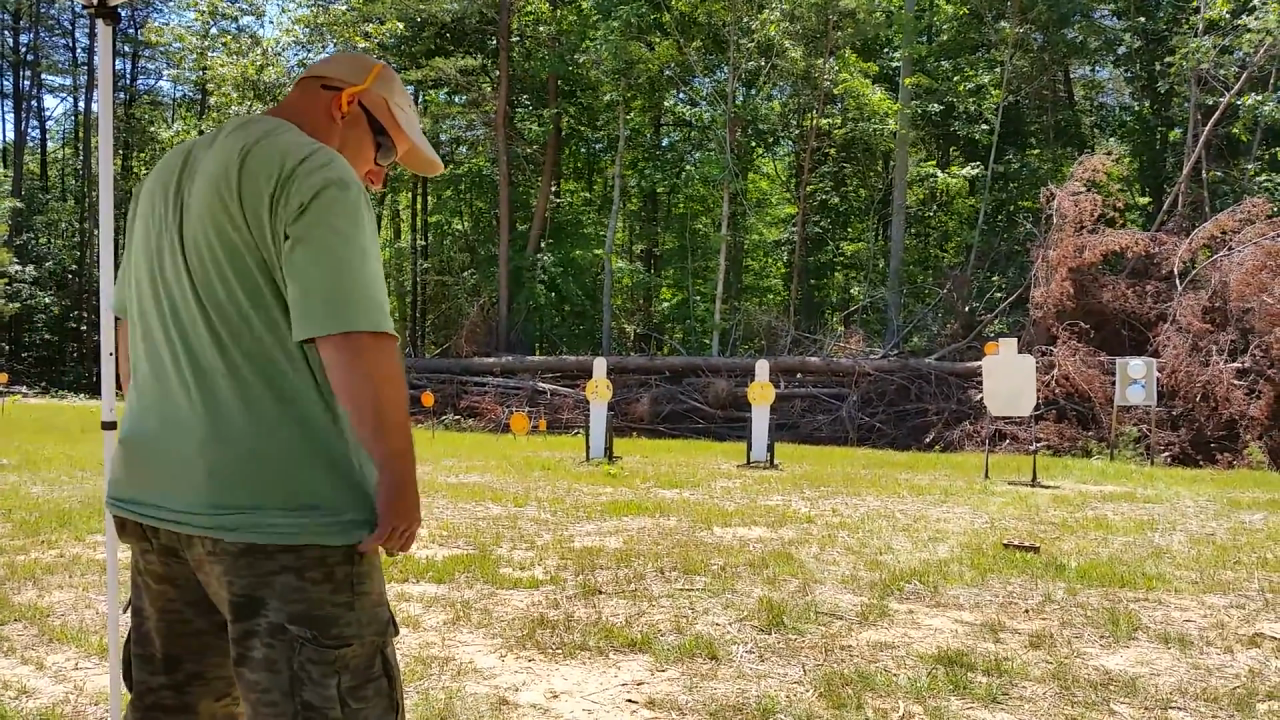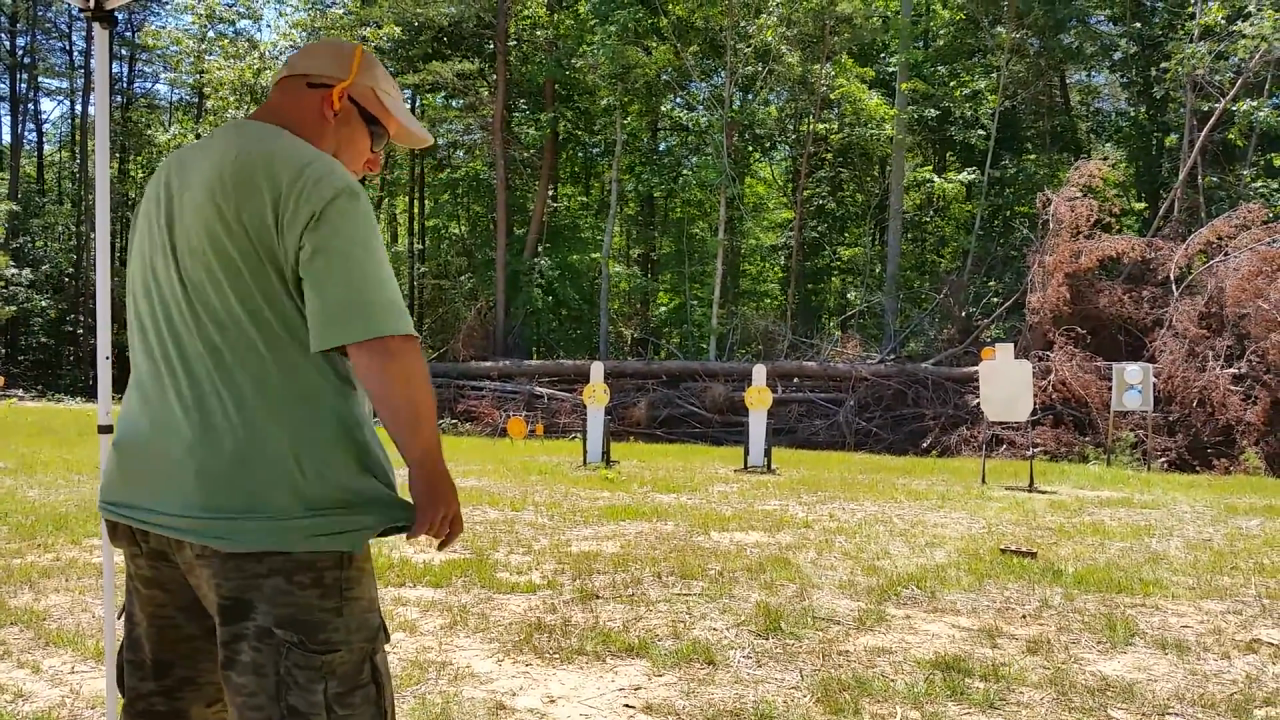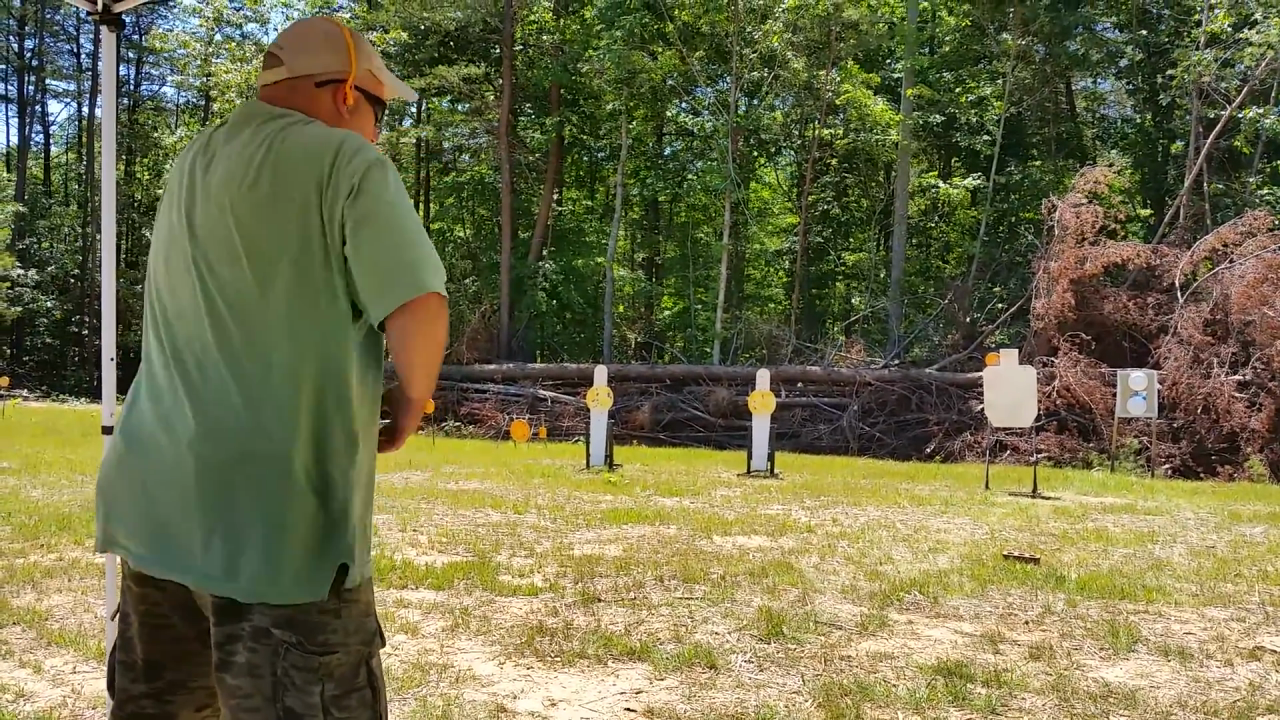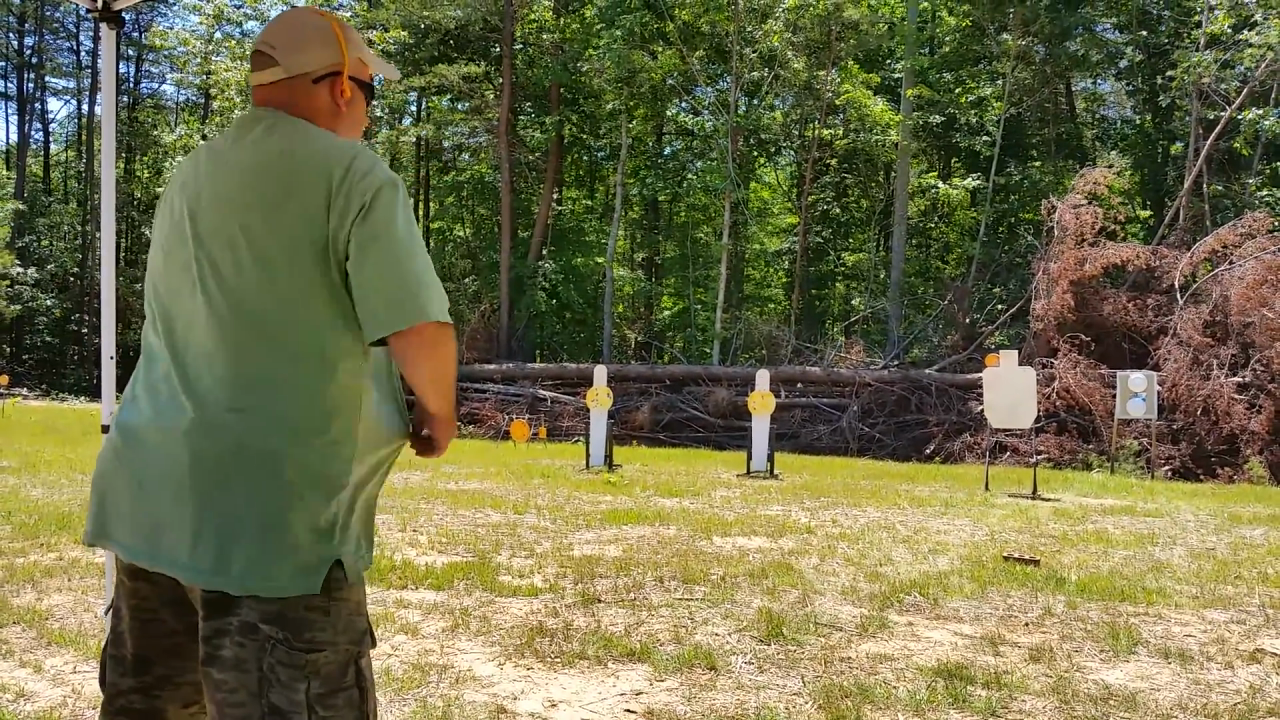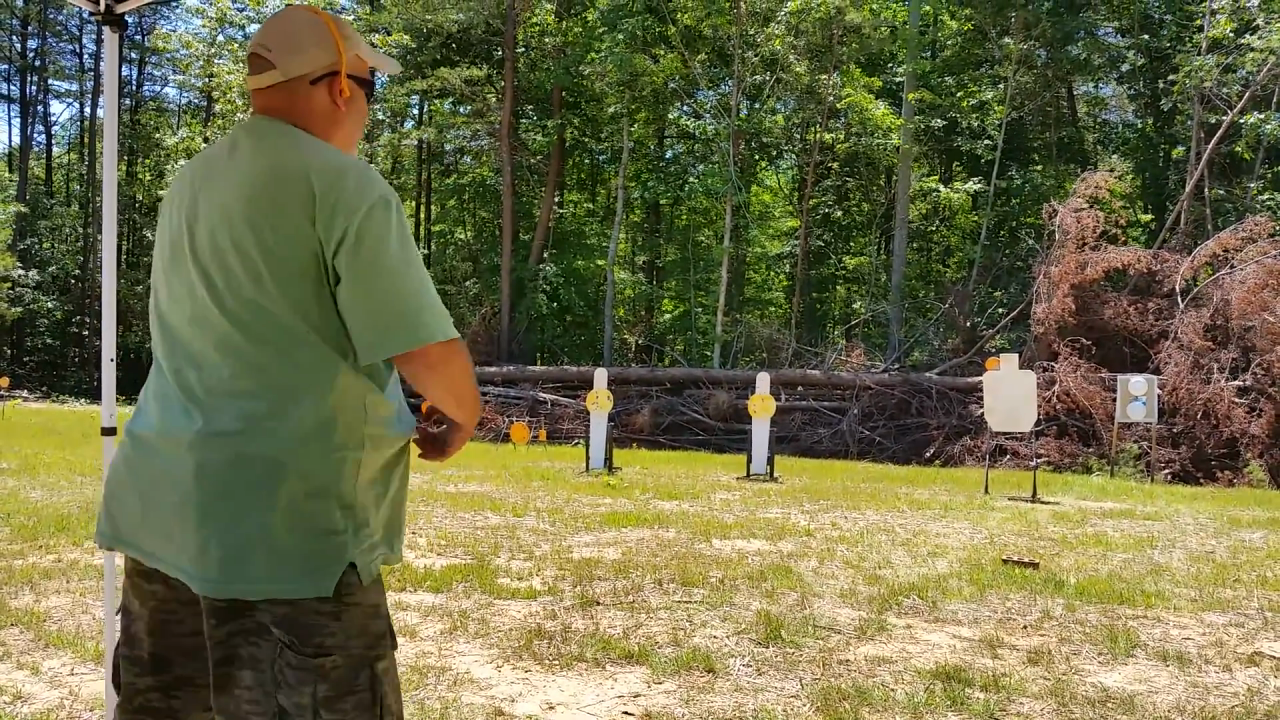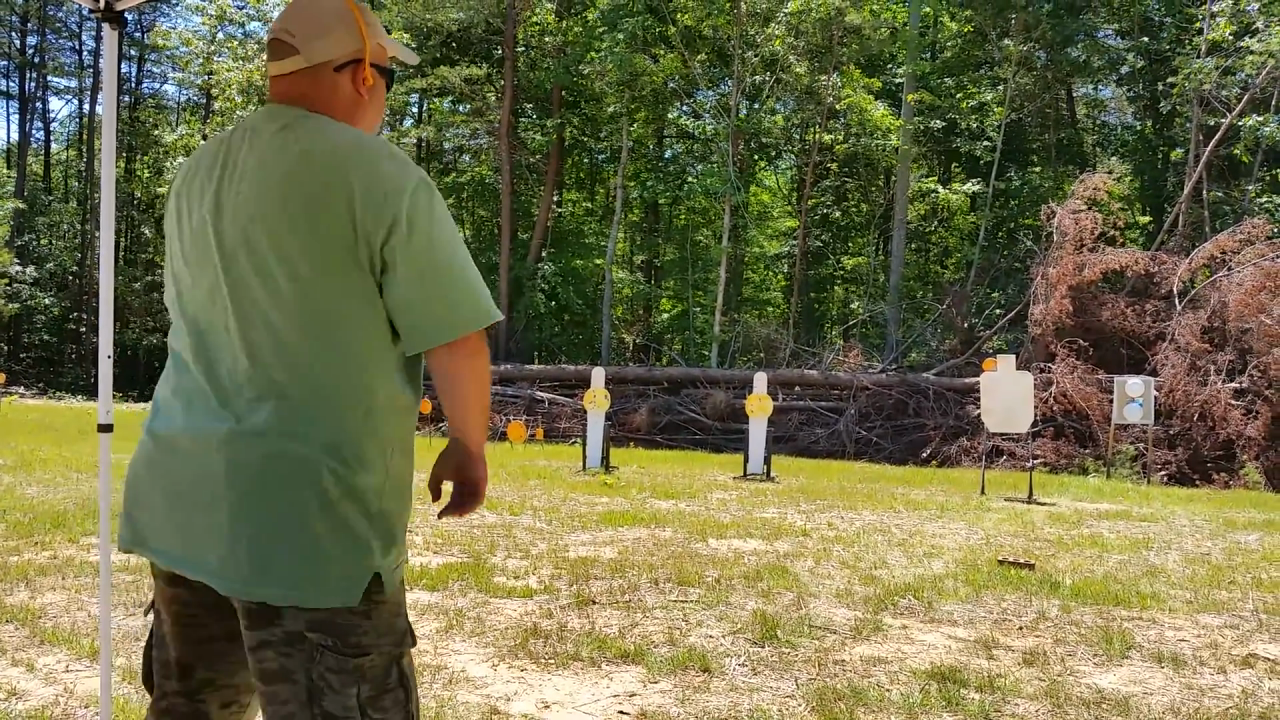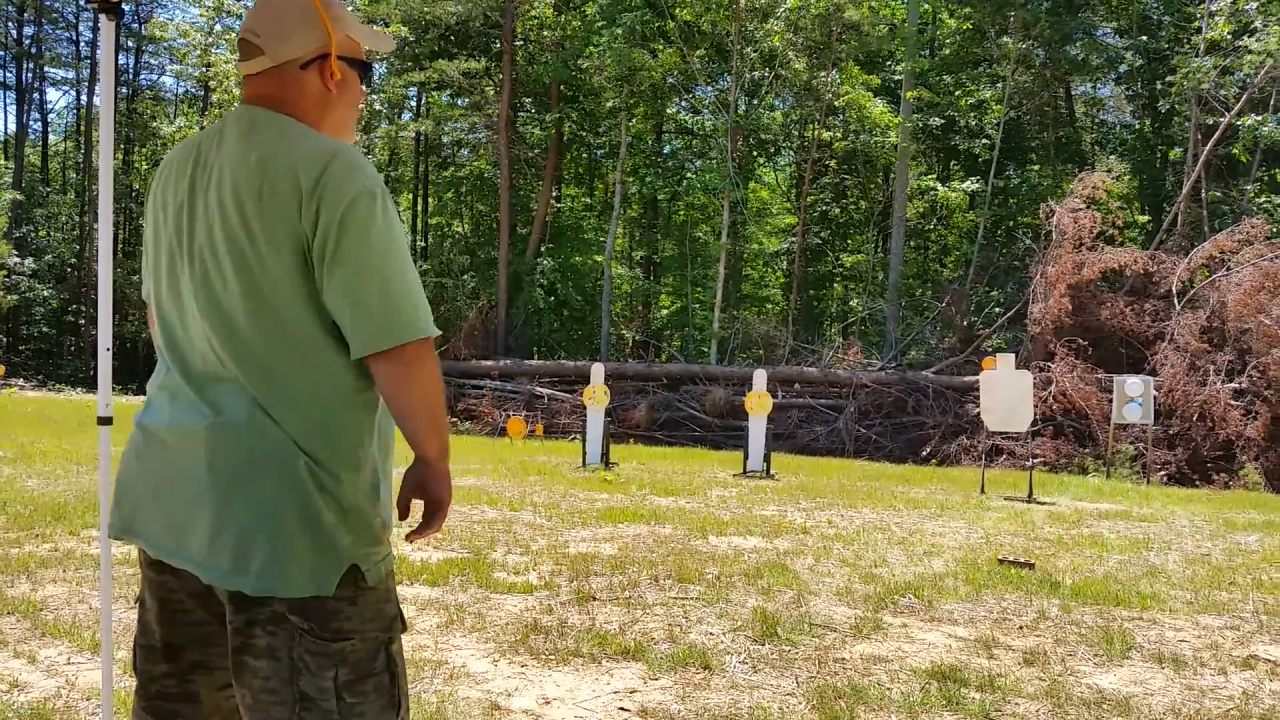
dt=0.3s
person 1, frame 1
left shoulder: (169, 173)
right shoulder: (316, 175)
left elbow: (132, 326)
right elbow: (354, 339)
right wrist: (398, 476)
left hip: (157, 492)
right hip: (279, 506)
person 1, frame 2
left shoulder: (173, 175)
right shoulder: (313, 183)
right elbow: (381, 343)
right wrist: (431, 472)
left hip: (153, 494)
right hip: (271, 506)
person 1, frame 3
left shoulder: (193, 163)
right shoulder: (346, 163)
right elbow: (417, 304)
right wrist: (411, 399)
left hip: (153, 490)
right hip: (273, 503)
person 1, frame 4
left shoulder: (193, 173)
right shoulder: (350, 176)
right elbow: (418, 332)
right wrist: (439, 410)
left hip: (149, 487)
right hip: (269, 505)
person 1, frame 5
left shoulder: (191, 180)
right shoulder: (344, 186)
right elbow: (421, 348)
right wrist: (464, 412)
left hip: (160, 494)
right hip: (279, 511)
person 1, frame 6
left shoulder: (198, 172)
right shoulder: (378, 175)
right elbow: (454, 336)
right wrist: (469, 450)
left hip: (183, 495)
right hip: (306, 509)
person 1, frame 7
left shoulder: (176, 169)
right shoulder: (333, 174)
right elbow: (397, 344)
right wrist: (432, 460)
left hip: (174, 484)
right hip: (292, 501)
